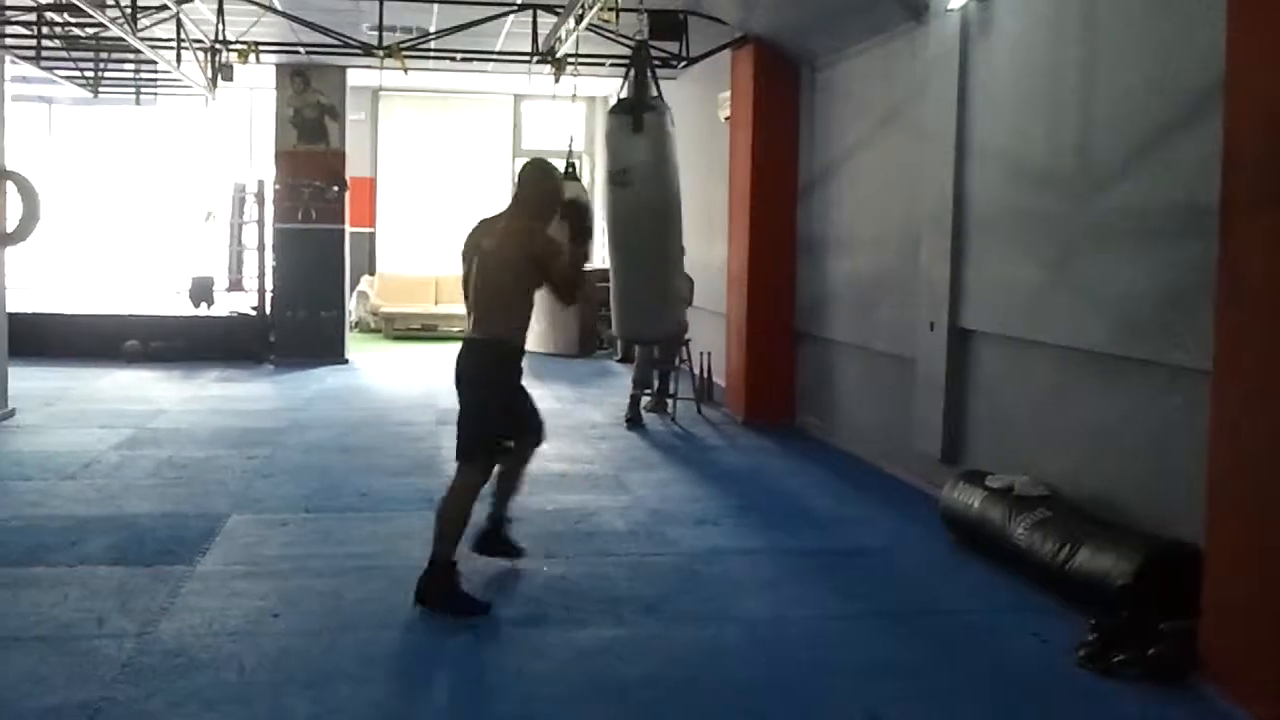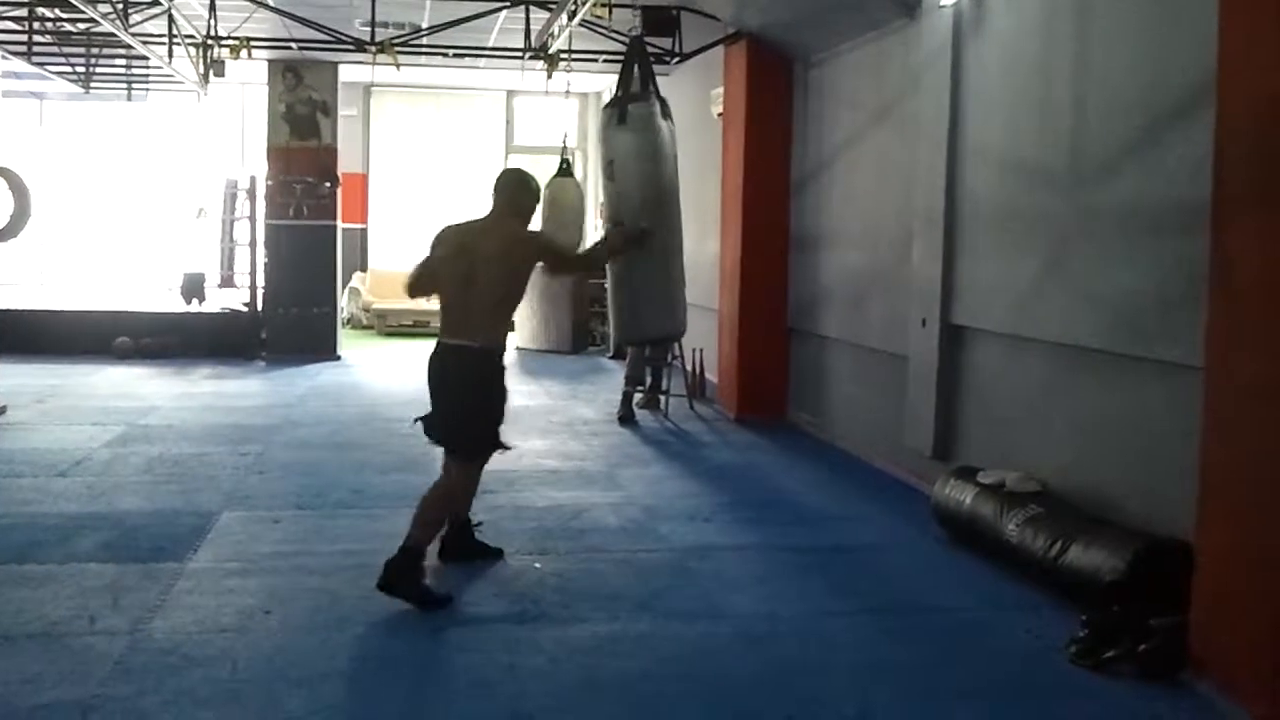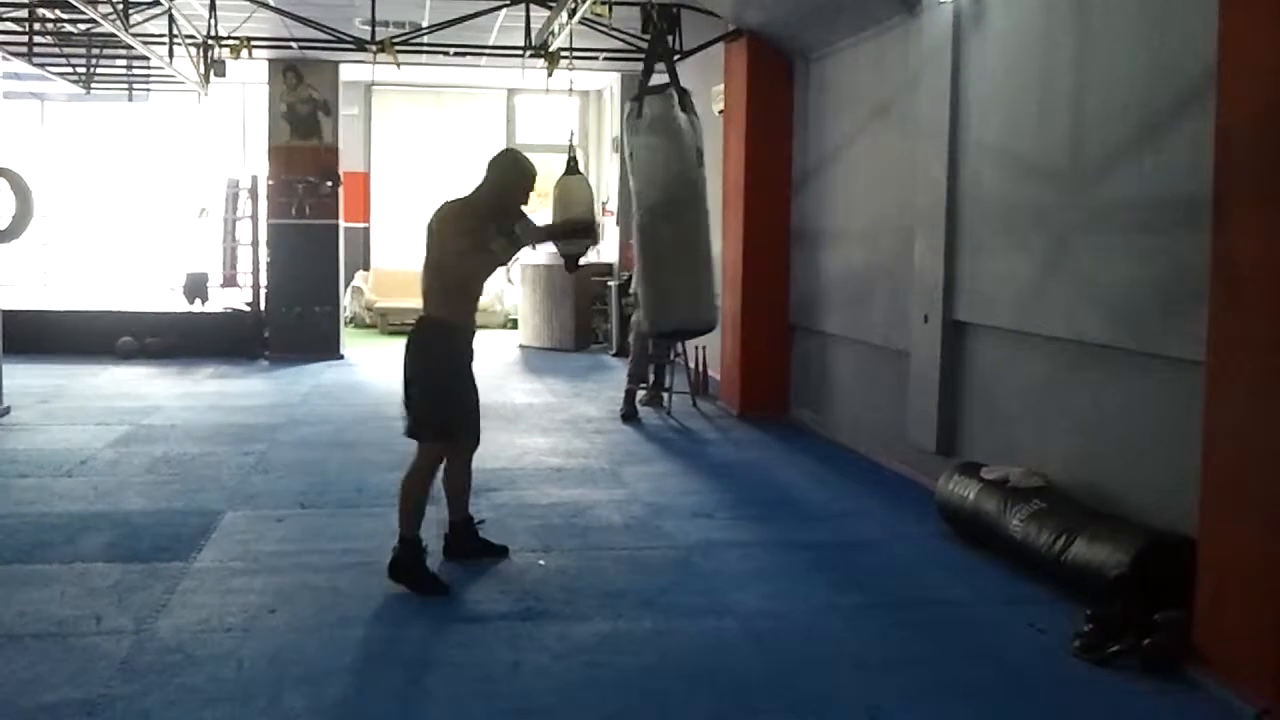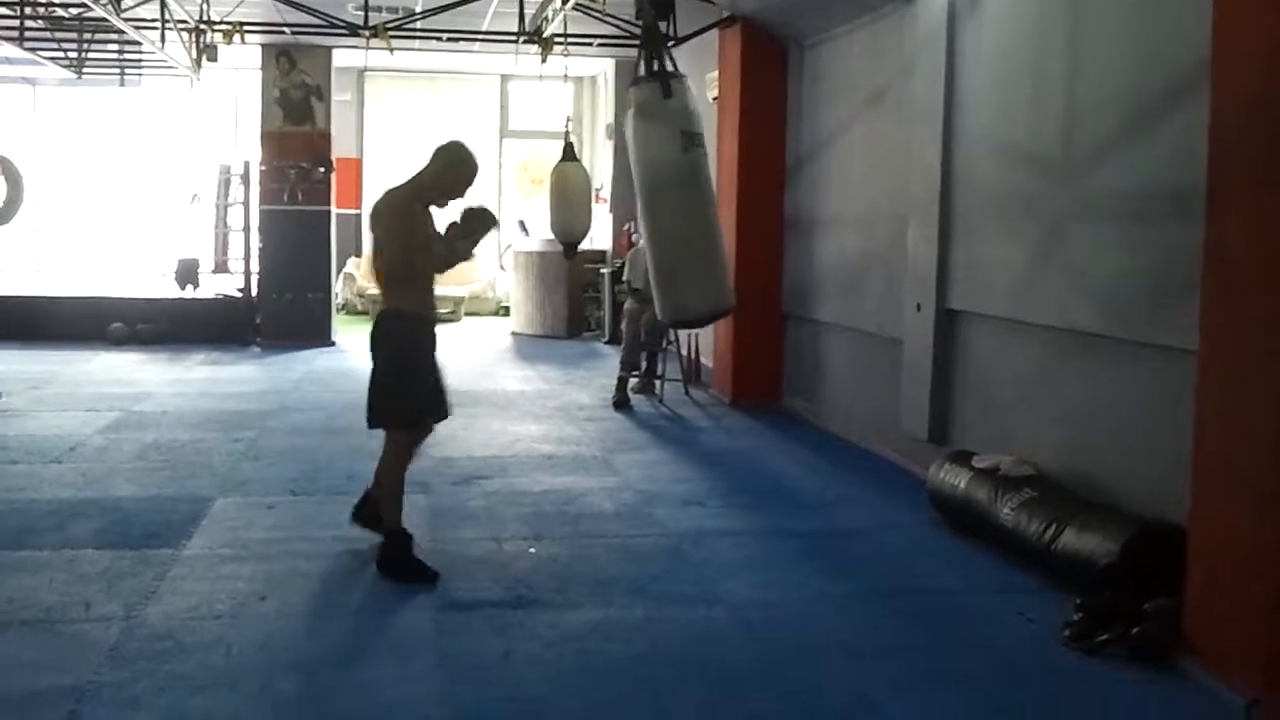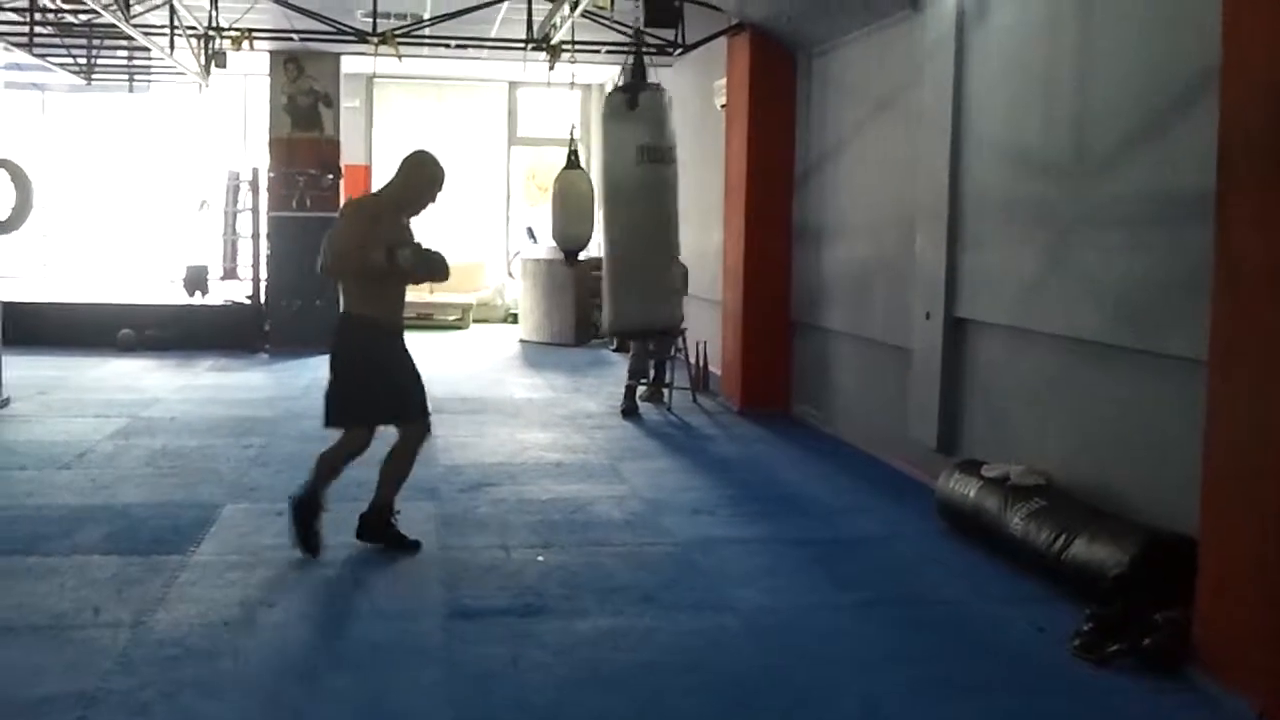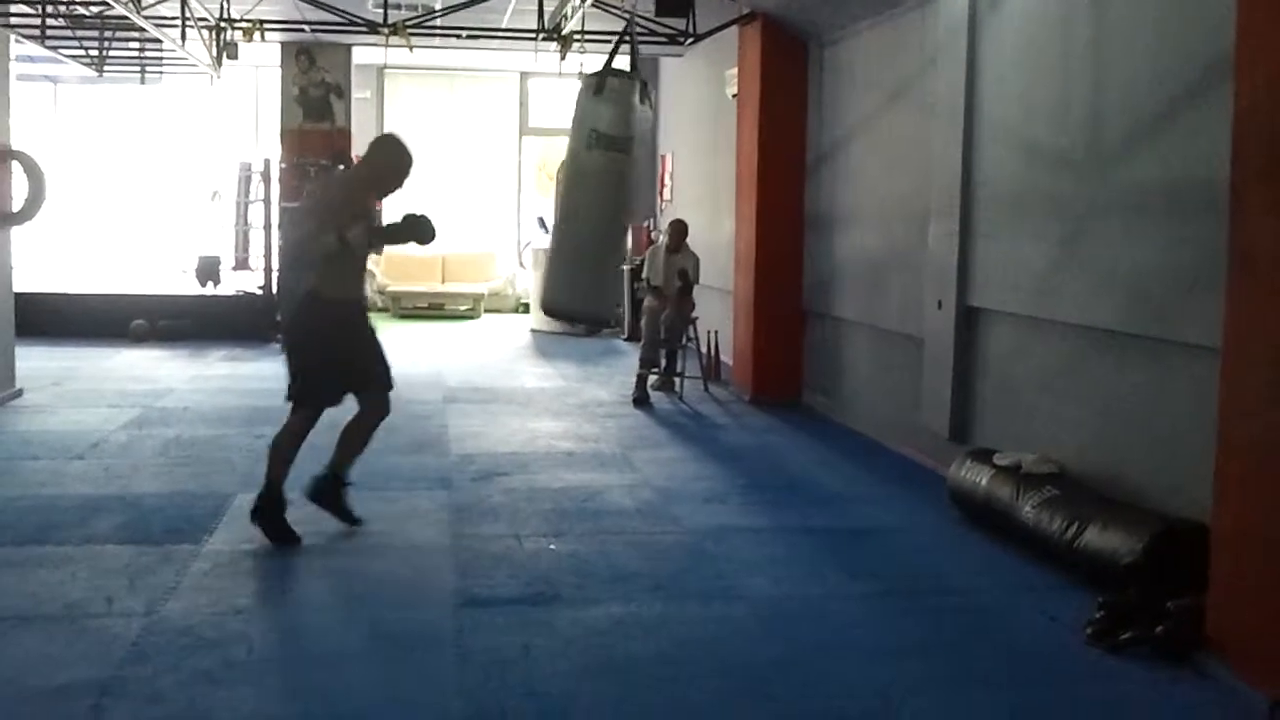
dt=0.4s
person 1, frame 1
left shoulder: (484, 230)
right shoulder: (525, 235)
right elbow: (569, 293)
left wrist: (555, 252)
right wrist: (579, 247)
left hip: (485, 355)
right hip: (492, 360)
left knee: (530, 431)
right knee: (474, 469)
left ankle: (494, 528)
right ankle: (437, 581)
person 1, frame 2
left shoulder: (451, 237)
right shoulder: (527, 242)
left elbow: (415, 286)
right elbow: (581, 263)
right wrist: (618, 238)
left hip: (449, 357)
right hip: (478, 365)
left knee: (470, 456)
right knee: (459, 469)
left ankle: (459, 536)
right ankle: (403, 568)
person 1, frame 3
left shoulder: (484, 217)
right shoulder: (452, 217)
right elbow: (458, 276)
left wrist: (567, 229)
right wrist: (505, 244)
left hip: (455, 343)
right hip: (435, 344)
left knee: (461, 445)
right knee: (435, 449)
left ankle: (461, 532)
right ankle: (407, 557)
person 1, frame 4
left shoulder: (421, 211)
right shoulder: (394, 206)
left elbow: (444, 259)
right elbow: (390, 267)
left wrist: (469, 233)
right wrist: (444, 246)
left hip: (418, 329)
right hip: (398, 331)
left knee: (415, 428)
right knee: (401, 436)
left ankle: (372, 505)
right ankle: (395, 550)
person 1, frame 5
left shoulder: (400, 222)
right shoulder: (357, 214)
right elbow: (329, 265)
left wrist: (423, 267)
right wrist: (393, 259)
left hip: (391, 339)
right hip: (359, 337)
left knee: (416, 431)
right knee: (358, 436)
left ankle: (378, 519)
right ankle: (307, 506)
person 1, frame 6
left shoulder: (365, 201)
right shoulder: (325, 198)
right elbow: (292, 251)
left wrist: (405, 232)
right wrist: (351, 238)
left hip: (353, 316)
right hip: (318, 316)
left knee: (376, 405)
right knee: (305, 414)
left ankle: (330, 486)
right ankle: (268, 504)
